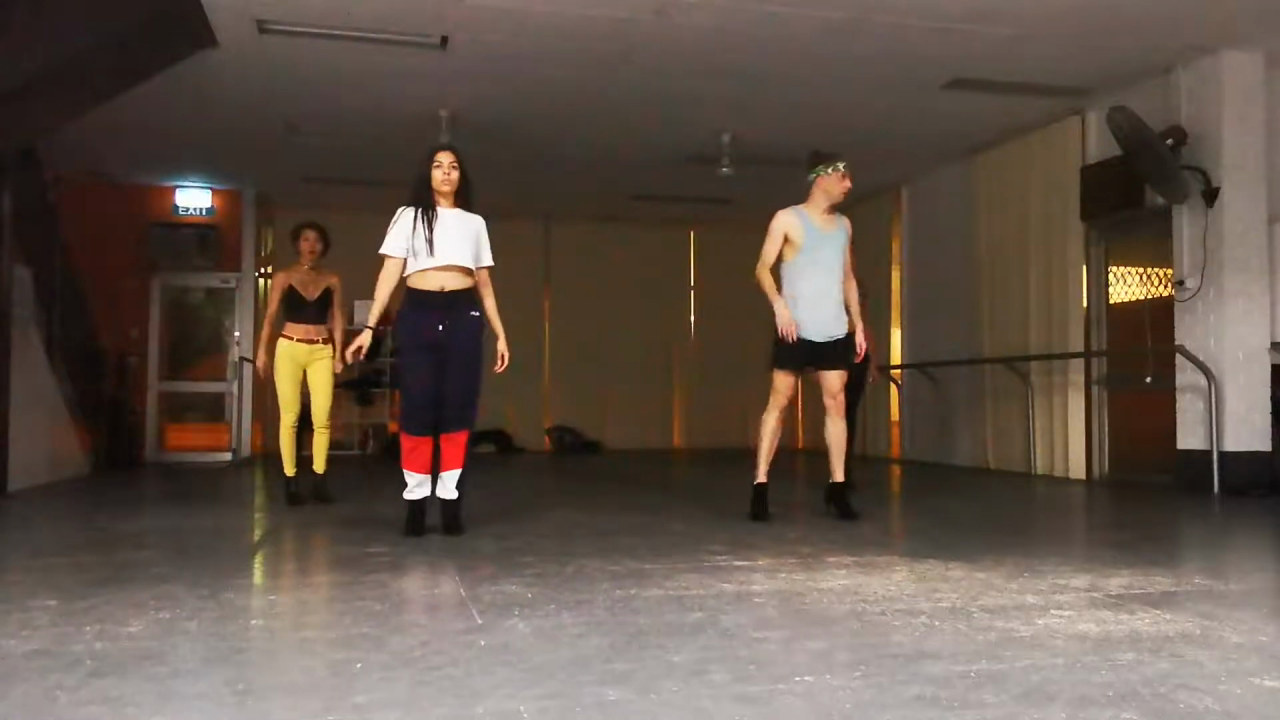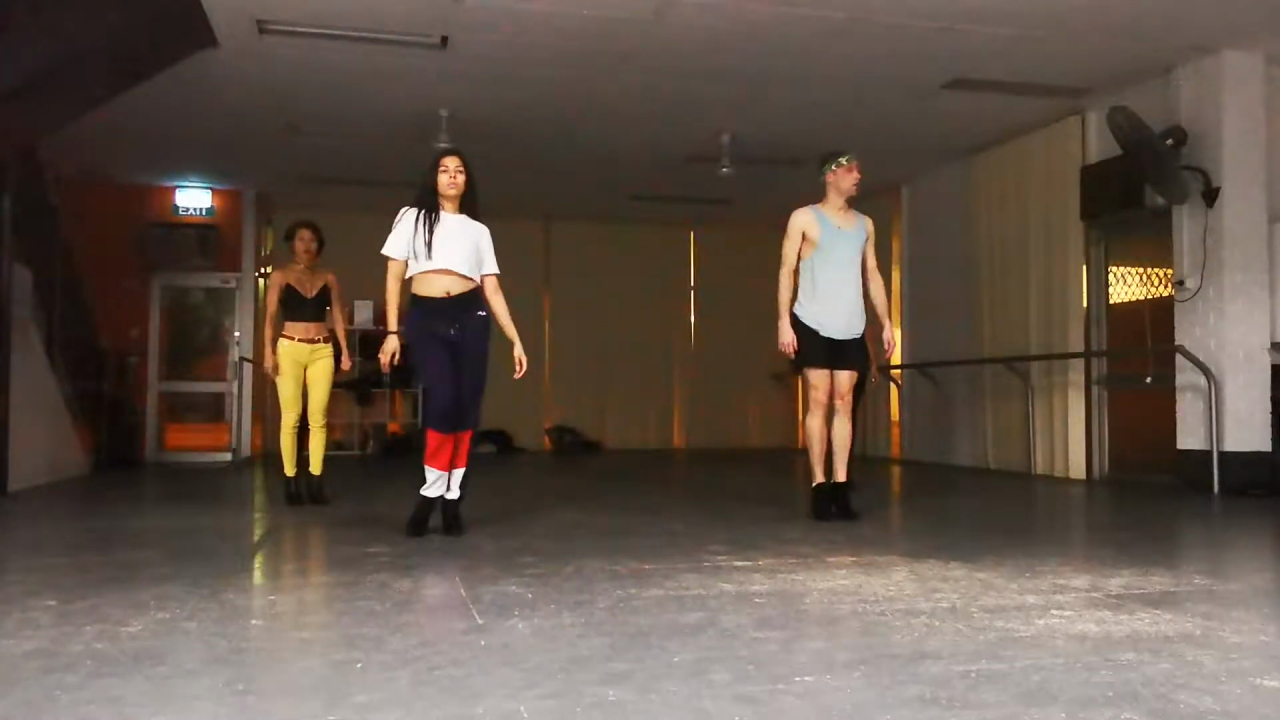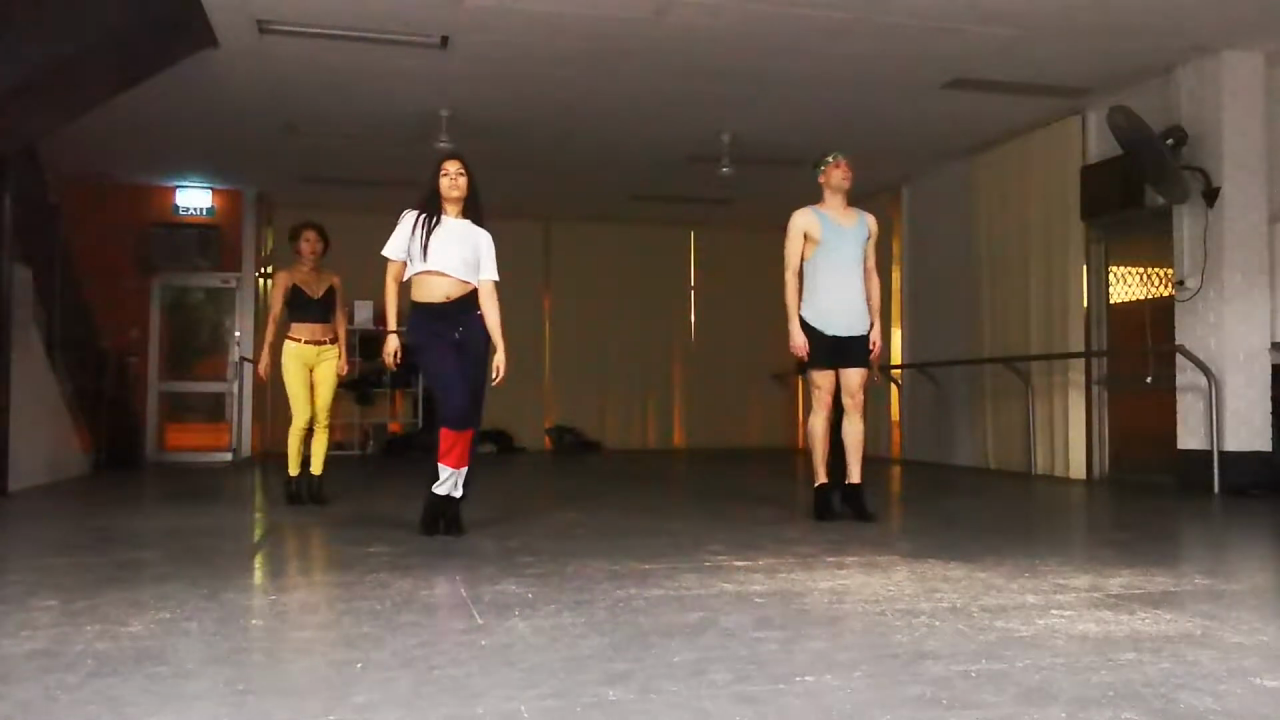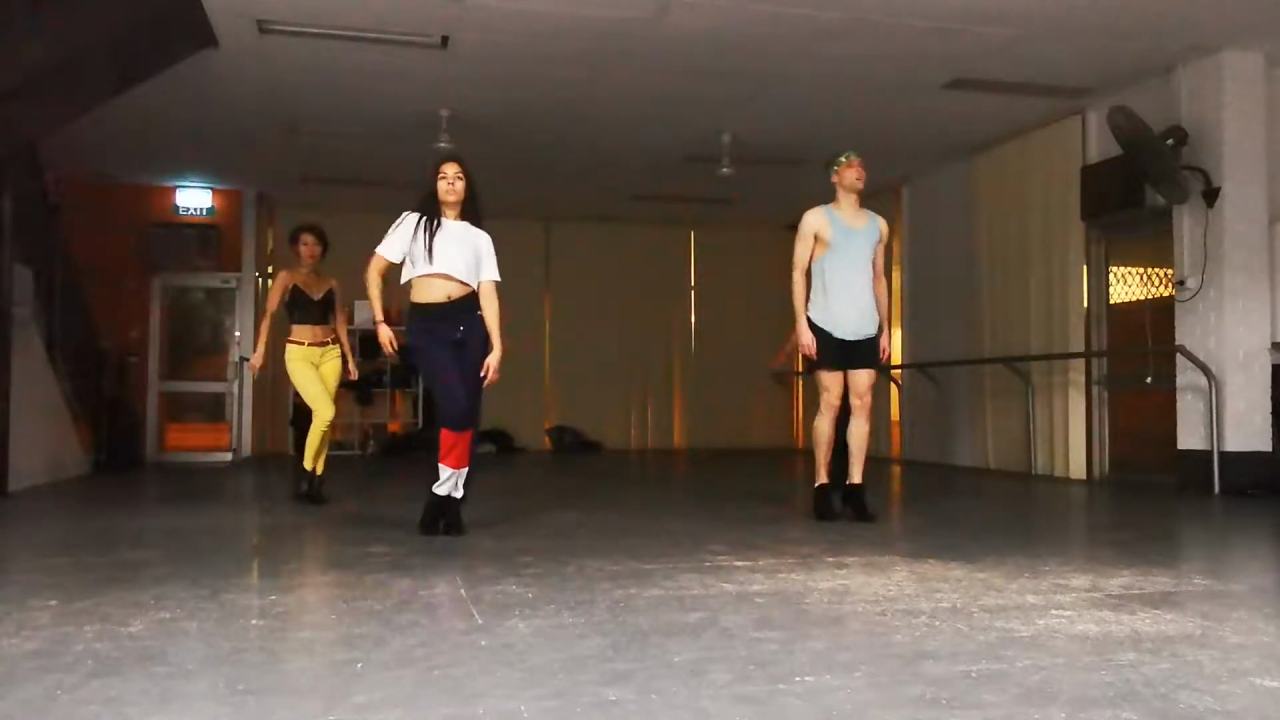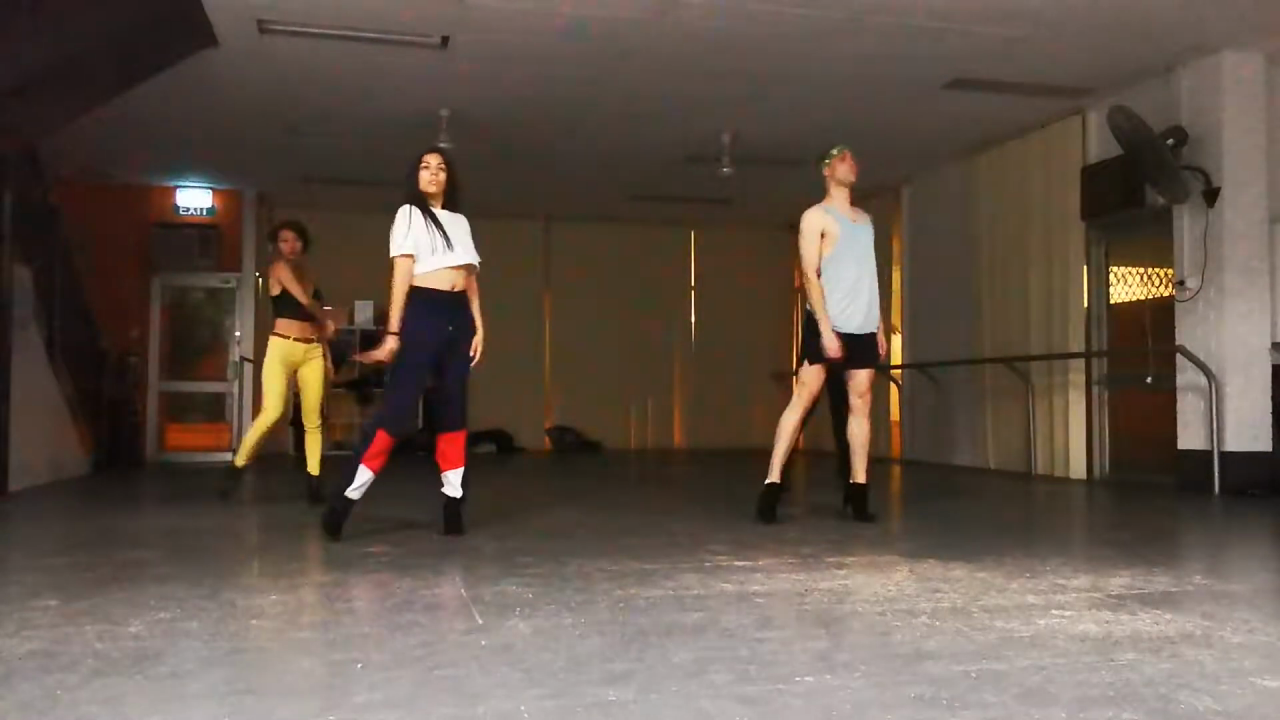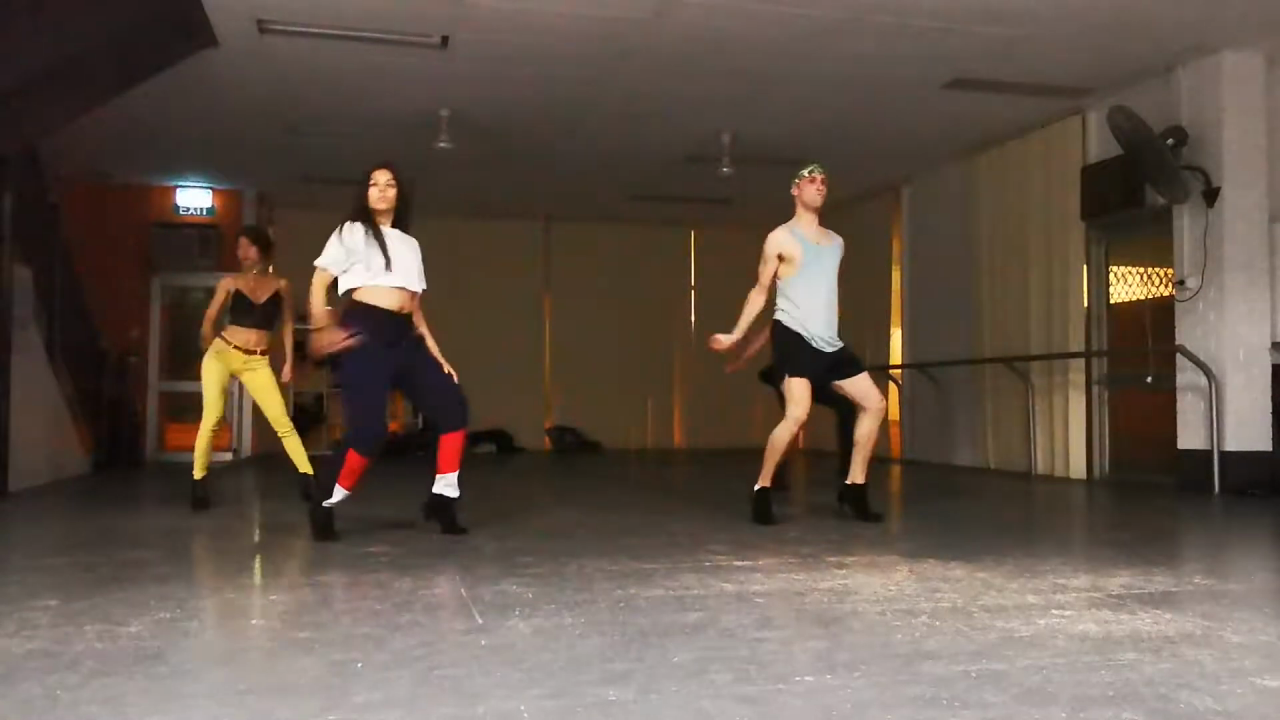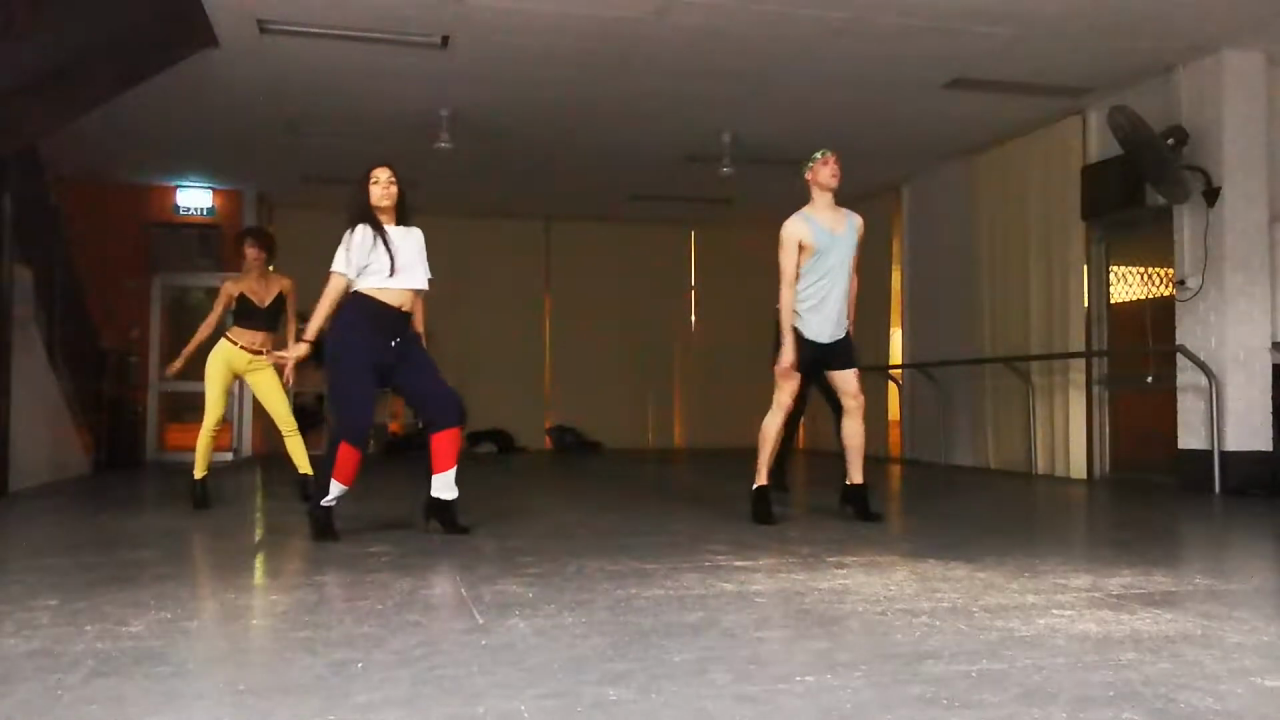
dt=0.5s
person 1, frame 1
left shoulder: (475, 223)
right shoulder: (409, 216)
left elbow: (485, 283)
right elbow: (389, 272)
left wrist: (501, 334)
right wrist: (369, 327)
left hip: (463, 315)
right hip: (418, 314)
left knee: (458, 406)
right knee: (417, 405)
left ankle: (449, 498)
right ankle: (416, 498)
person 1, frame 2
left shoulder: (479, 231)
right shoulder: (412, 217)
left elbow: (492, 290)
right elbow: (394, 277)
left wrist: (516, 341)
right wrist: (392, 331)
left hip: (470, 318)
right hip: (425, 319)
left knee: (466, 410)
right knee: (443, 404)
left ankle: (451, 498)
right ankle: (430, 493)
person 1, frame 3
left shoulder: (480, 236)
right shoulder: (414, 220)
left elbow: (488, 294)
right elbow: (392, 278)
left wrist: (500, 348)
right wrist: (391, 331)
left hip: (469, 321)
right hip: (426, 323)
left knee: (469, 412)
right knee: (455, 404)
left ankle: (452, 498)
right ankle: (441, 491)
person 1, frame 4
left shoulder: (480, 237)
right shoulder: (414, 222)
left elbow: (488, 293)
right elbow: (375, 268)
left wrist: (496, 347)
right wrist: (380, 319)
left hip: (468, 322)
right hip: (426, 324)
left knee: (468, 411)
right knee: (456, 405)
left ankle: (452, 499)
right ankle: (441, 491)
person 1, frame 5
left shoulder: (460, 221)
right shoulder: (409, 214)
right elbow: (402, 274)
left wrist: (479, 327)
right wrist: (393, 333)
left hip: (458, 316)
right hip: (422, 312)
left knee: (452, 408)
right knee: (400, 405)
left ankle: (452, 499)
right ankle: (349, 495)
person 1, frame 6
left shoulder: (410, 243)
right shoulder: (352, 232)
right elbow: (318, 284)
left wrist: (435, 351)
right wrist: (323, 325)
left hip: (404, 338)
right hip: (365, 334)
left knee: (451, 407)
right knee: (369, 429)
left ankle: (442, 498)
right ankle: (325, 505)
person 1, frame 7
left shoulder: (415, 236)
right shoulder: (362, 234)
right elbow: (335, 287)
left wrist: (421, 344)
right wrist: (306, 340)
left hip: (401, 336)
right hip: (360, 329)
left knee: (446, 407)
right knee: (356, 422)
left ankle: (442, 500)
right ankle: (323, 506)
person 2, frame 1
left shoulder: (844, 224)
right shoulder: (787, 219)
right elbow: (763, 268)
left wrist: (858, 324)
right wrist: (779, 305)
left hip: (835, 330)
right hip: (796, 329)
left knee: (836, 404)
right knee: (778, 402)
left ankle: (837, 486)
right ankle: (761, 484)
person 2, frame 2
left shoulder: (865, 224)
right shoulder: (803, 218)
left elbow: (872, 275)
right elbow: (787, 271)
left wrist: (886, 323)
right wrist: (783, 322)
left hip: (851, 328)
right hip: (813, 325)
left knee: (844, 404)
right knee: (819, 403)
left ankle: (840, 486)
right ankle: (819, 486)
person 2, frame 3
left shoulder: (867, 221)
right shoulder: (804, 219)
left elbow: (871, 274)
right elbow: (791, 273)
left wrist: (876, 322)
right wrist: (794, 325)
left hip: (856, 327)
right hip: (818, 325)
left knee: (854, 404)
right knee: (822, 403)
left ankle: (853, 486)
right ankle: (822, 486)
person 2, frame 4
left shoulder: (878, 225)
right shoulder: (816, 219)
left elbow: (879, 279)
right elbow: (798, 273)
left wrist: (884, 328)
right wrist: (802, 324)
left hip: (865, 331)
right hip: (825, 326)
left knee: (862, 405)
right knee: (830, 405)
left ankle: (854, 488)
right ankle: (822, 486)
person 2, frame 5
left shoulder: (865, 219)
right shoulder: (815, 217)
right elbow: (810, 275)
left wrist: (879, 325)
right wrist: (825, 328)
left hip: (864, 327)
right hip: (828, 323)
left knee: (861, 404)
right knee: (803, 398)
left ankle: (857, 489)
right ankle: (772, 484)
person 2, frame 6
left shoulder: (837, 242)
right shoulder: (780, 239)
right elbow: (760, 290)
right wrist: (736, 333)
left hip: (830, 342)
right hip: (794, 335)
left knee: (875, 403)
right knee: (798, 414)
left ankle: (854, 487)
right ankle: (762, 490)
person 2, frame 7
left shoulder: (855, 222)
right shoulder: (795, 226)
right elbow: (786, 286)
left wrist: (849, 322)
right wrist: (787, 343)
left hip: (836, 333)
right hip: (800, 327)
left knee: (854, 404)
right knee: (783, 403)
left ankle: (855, 488)
right ankle: (761, 488)
person 3, frame 1
left shoulder: (332, 280)
right shoulder: (283, 277)
left elbow: (337, 319)
right elbow: (270, 315)
left wrist: (339, 354)
right wrist: (262, 350)
left hip: (321, 352)
right hip: (289, 349)
left knee: (322, 418)
right knee: (289, 417)
left ankle: (319, 478)
right ankle: (291, 480)
person 3, frame 2
left shoulder: (328, 279)
right shoulder: (280, 276)
left elbow: (337, 316)
right elbow: (271, 316)
left wrist: (344, 350)
right wrist: (268, 351)
left hip: (322, 350)
right hip: (290, 348)
left knee: (318, 418)
right knee: (291, 417)
left ankle: (315, 481)
right ankle: (291, 481)
person 3, frame 3
left shoulder: (333, 280)
right shoulder: (285, 277)
left elbow: (339, 319)
right elbow: (274, 316)
left wrist: (343, 354)
right wrist: (265, 353)
left hip: (328, 352)
right hip: (296, 350)
left knee: (323, 419)
right knee: (302, 416)
left ankle: (315, 481)
right ankle: (293, 480)
person 3, frame 4
left shoulder: (331, 284)
right shoulder: (285, 277)
left elbow: (339, 321)
right elbow: (270, 313)
left wrist: (350, 358)
right wrist: (260, 349)
left hip: (330, 353)
right hip: (299, 353)
left knee: (322, 417)
right knee: (326, 411)
left ankle: (315, 481)
right ankle: (305, 470)
person 3, frame 5
left shoulder: (309, 277)
right shoulder: (279, 268)
right elbow: (304, 300)
left wrist: (326, 355)
right wrist: (326, 322)
left hip: (311, 352)
right hip: (281, 348)
left knee: (313, 419)
right knee: (272, 412)
left ankle: (314, 482)
right ankle: (238, 466)
person 3, frame 6
left shoulder: (279, 284)
right shoulder: (230, 282)
left elbow: (287, 326)
right elbow: (210, 317)
left wrist: (289, 361)
right wrist: (208, 338)
left hip: (256, 362)
right hip: (222, 354)
left knee: (282, 422)
right knee: (211, 419)
left ankle: (308, 480)
right ankle: (198, 483)
person 3, frame 7
left shoulder: (284, 284)
right shoulder: (233, 286)
left elbow: (290, 324)
right elbow: (211, 321)
left wrist: (291, 361)
right wrist: (183, 356)
left hip: (261, 363)
right hip: (226, 353)
left knee: (287, 421)
right knee: (212, 421)
left ankle: (308, 480)
right ankle: (199, 482)
